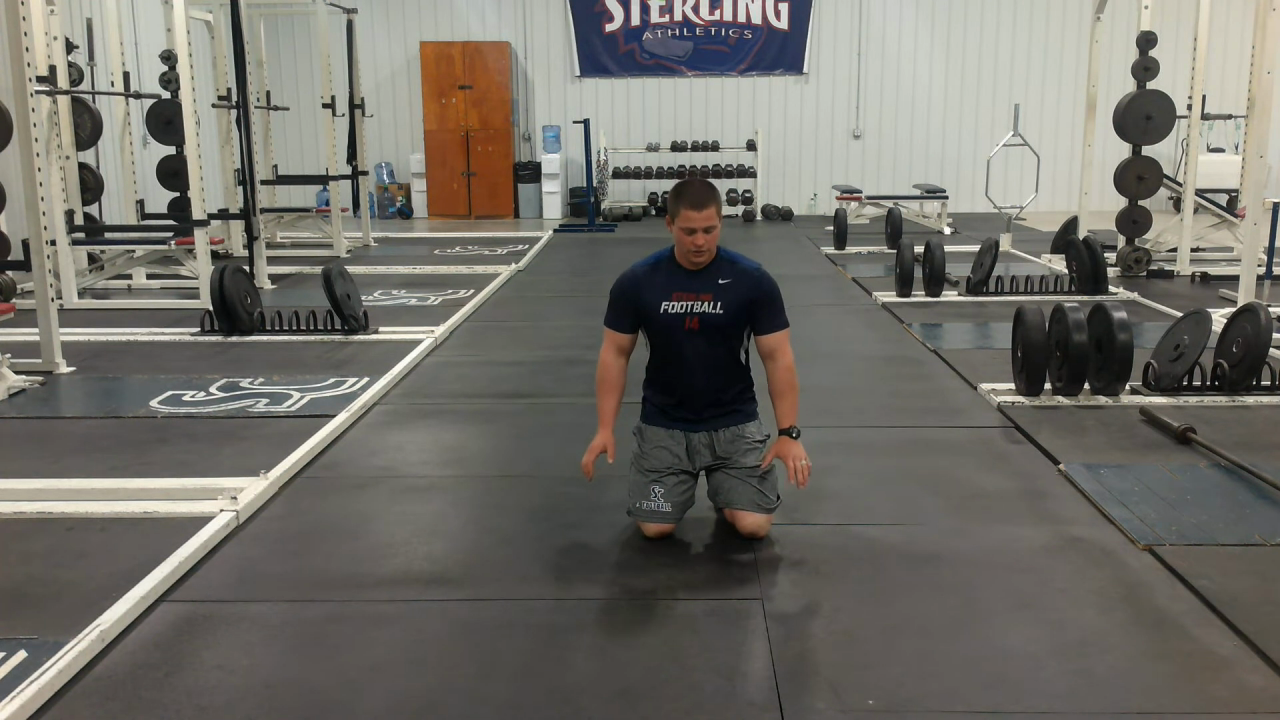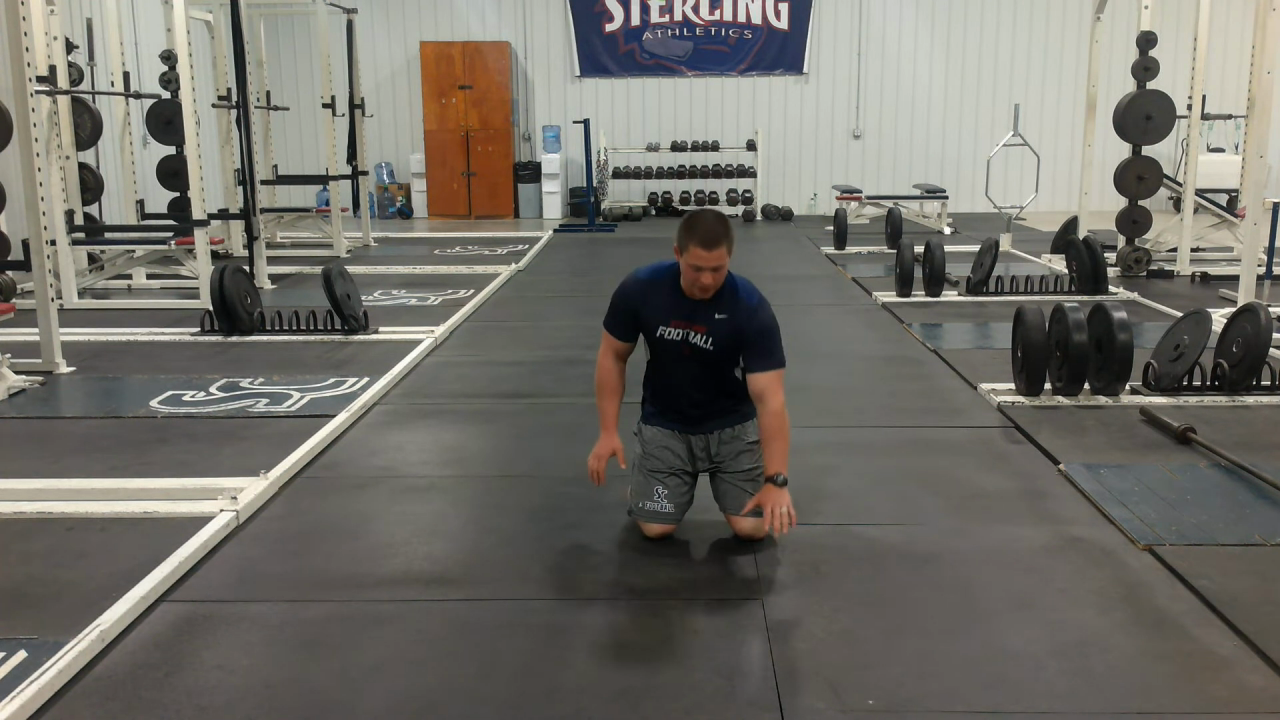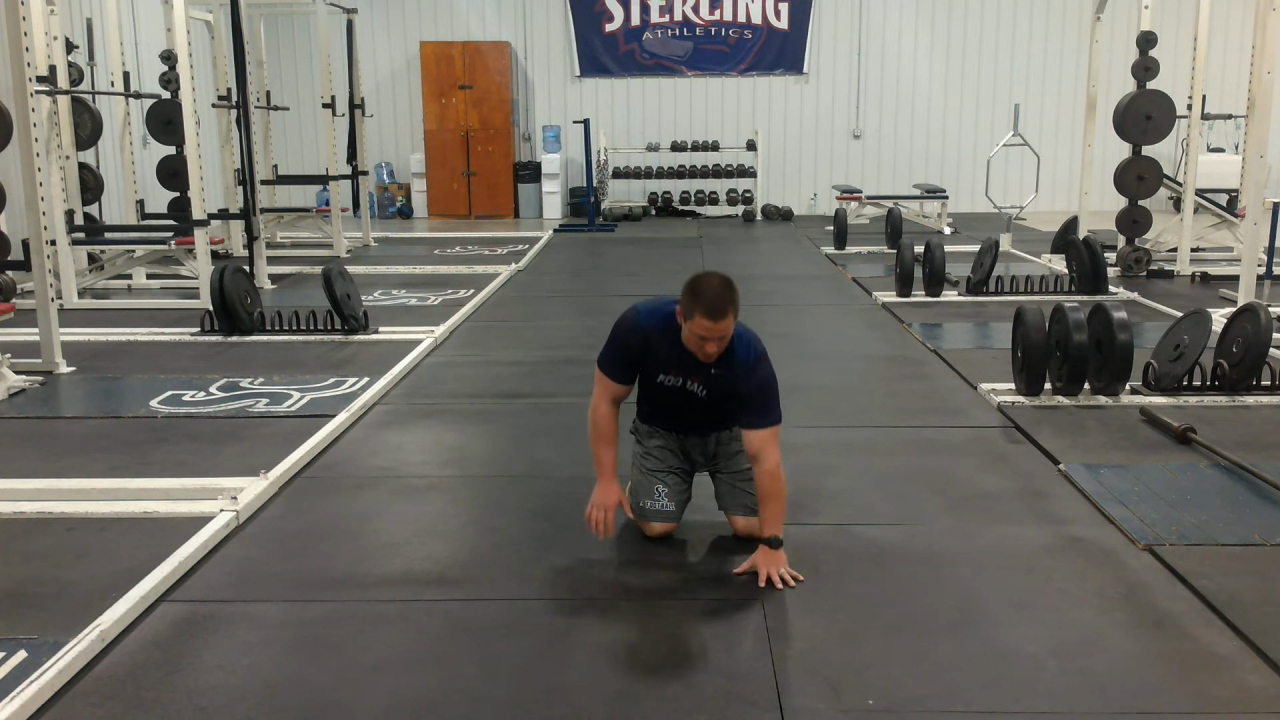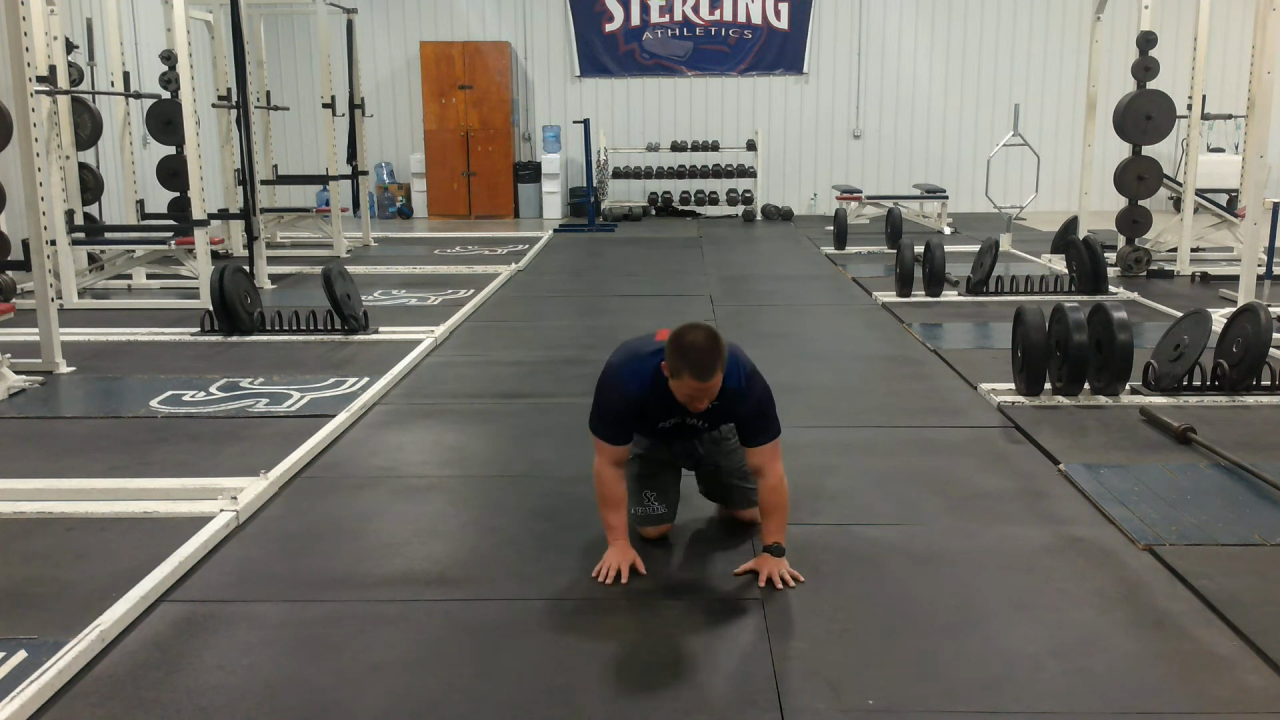
dt=0.5s
person 1, frame 1
left shoulder: (752, 280)
right shoulder: (637, 282)
left elbow: (778, 358)
right elbow: (615, 354)
left wrist: (788, 433)
right wrist: (605, 428)
left hip: (734, 422)
right hip: (665, 424)
left knee: (753, 525)
right knee: (655, 527)
left ankle: (721, 485)
right ankle: (685, 479)
person 1, frame 2
left shoulder: (752, 309)
right shoulder: (639, 289)
left elbow: (770, 399)
right elbow: (612, 356)
left wrist: (776, 481)
right wrist: (608, 430)
left hip: (734, 427)
right hip: (664, 426)
left knee: (752, 526)
right knee: (655, 527)
left ankle: (716, 474)
right ankle: (639, 478)
person 1, frame 3
left shoulder: (751, 359)
right shoulder: (639, 325)
left elbow: (764, 456)
right elbow: (605, 402)
left wrist: (772, 543)
right wrist: (606, 481)
left hip: (727, 431)
right hip: (661, 430)
left knee: (750, 526)
right knee: (656, 526)
left ankle: (715, 476)
right ankle: (636, 485)
person 1, frame 4
left shoulder: (744, 381)
right shoulder: (624, 379)
left elbow: (769, 470)
right elbow: (609, 465)
left wrist: (774, 550)
right wrist: (618, 543)
left hip: (715, 431)
right hip: (649, 436)
right knee: (652, 527)
